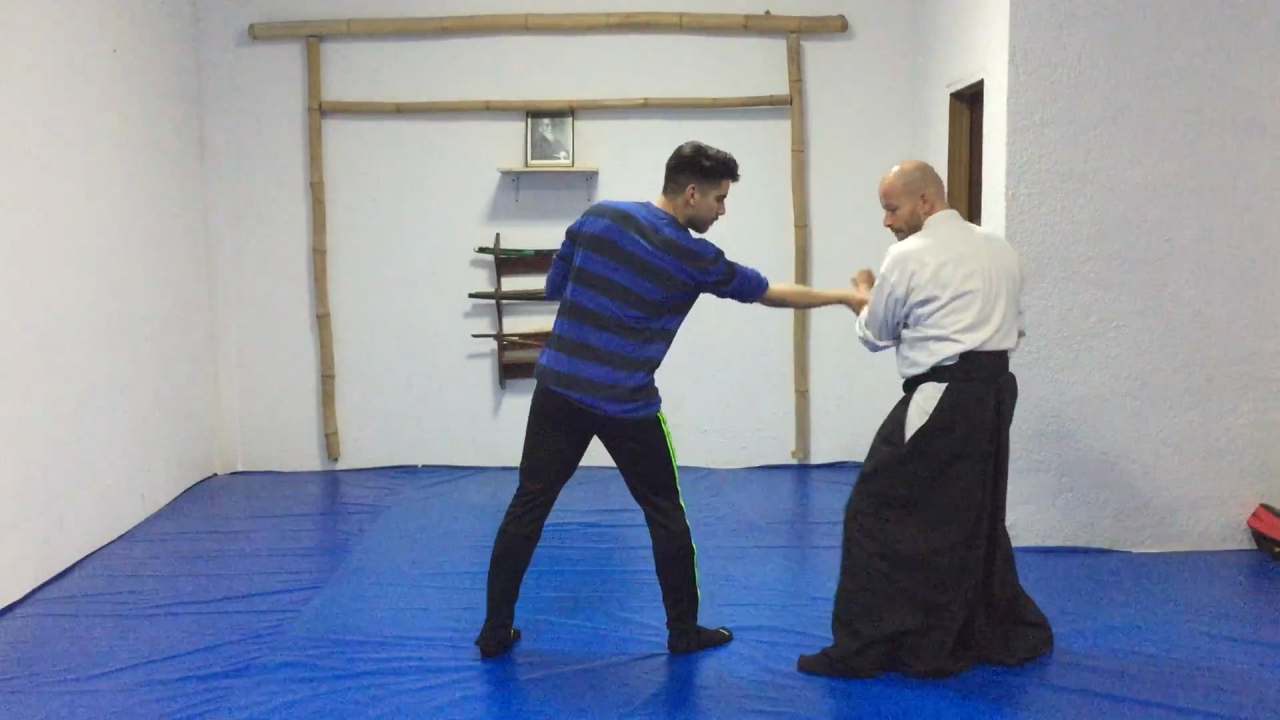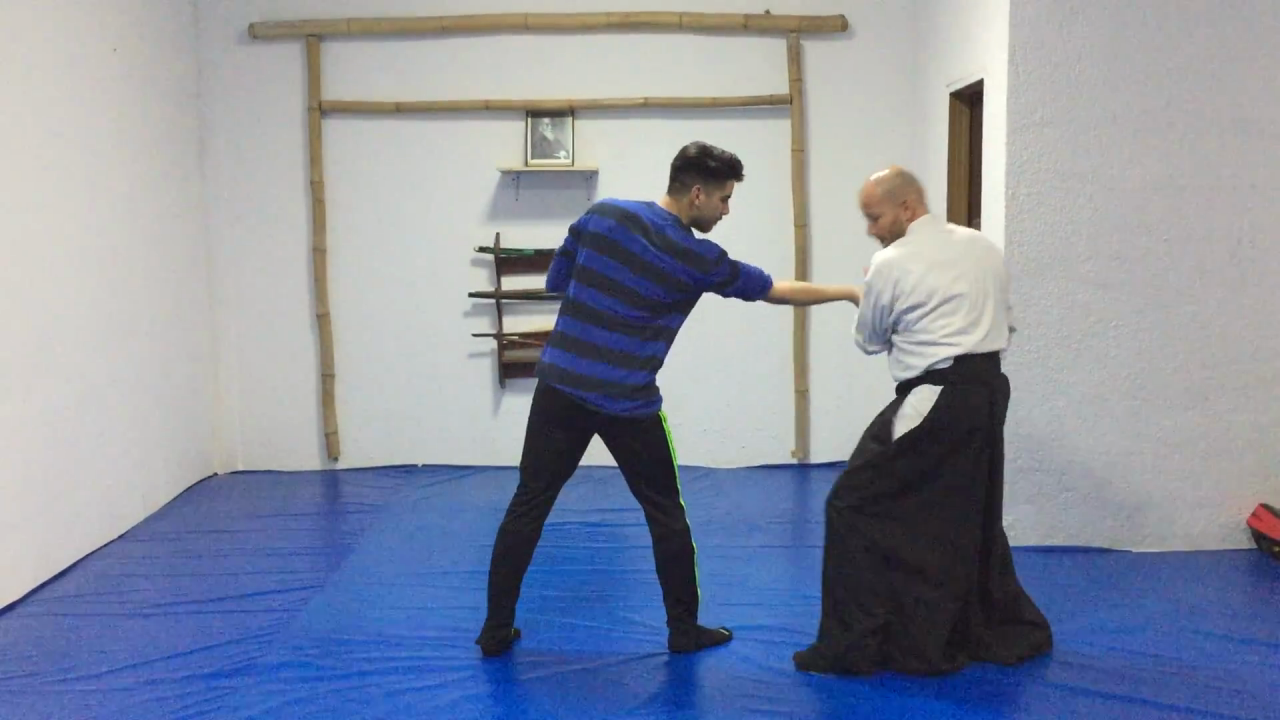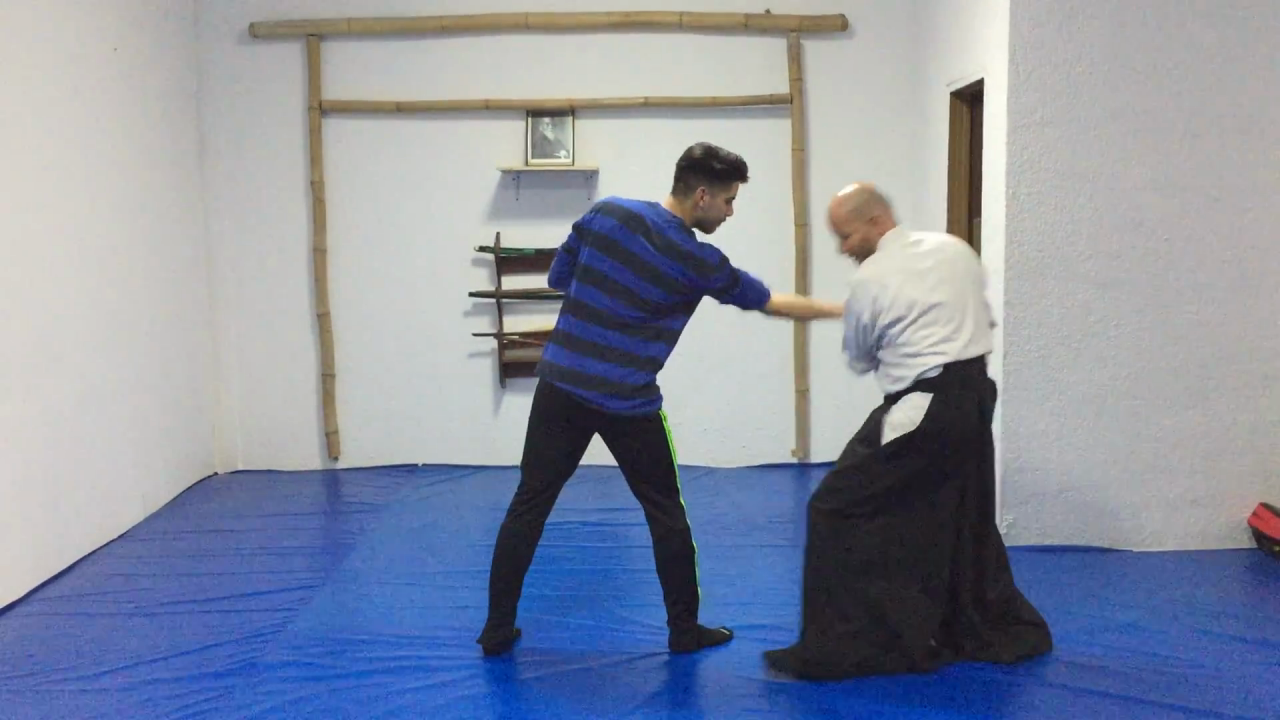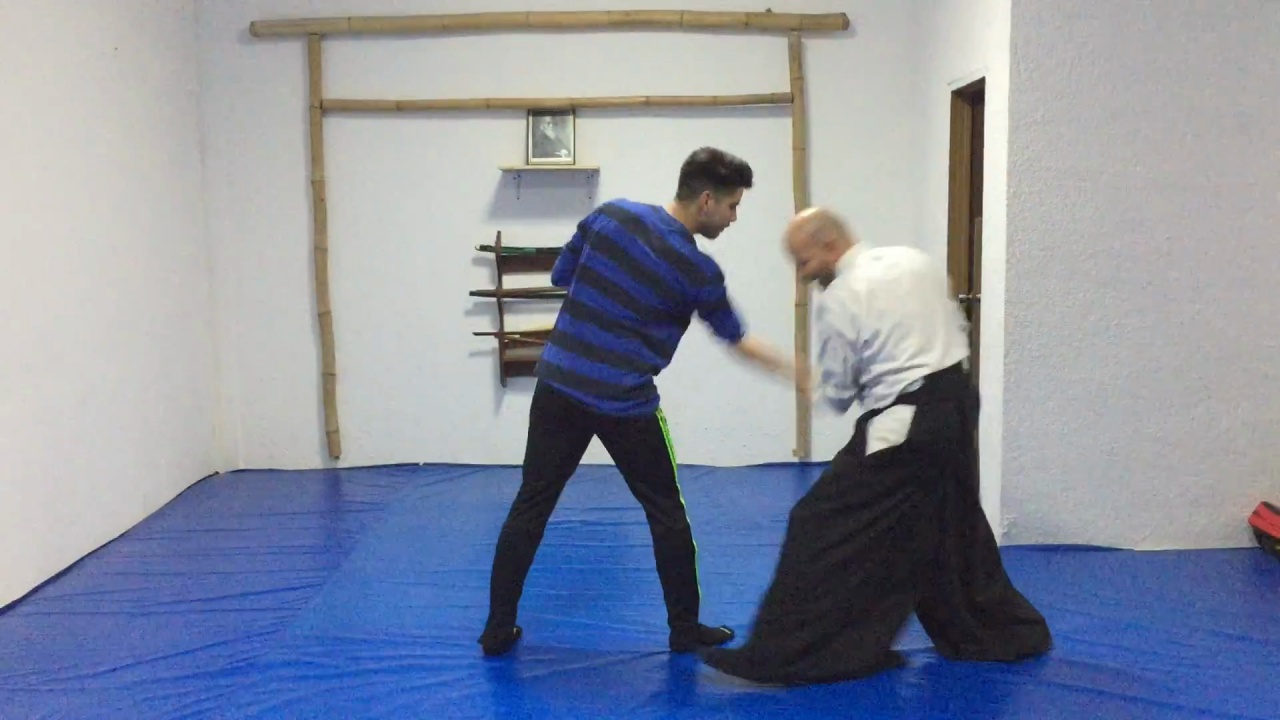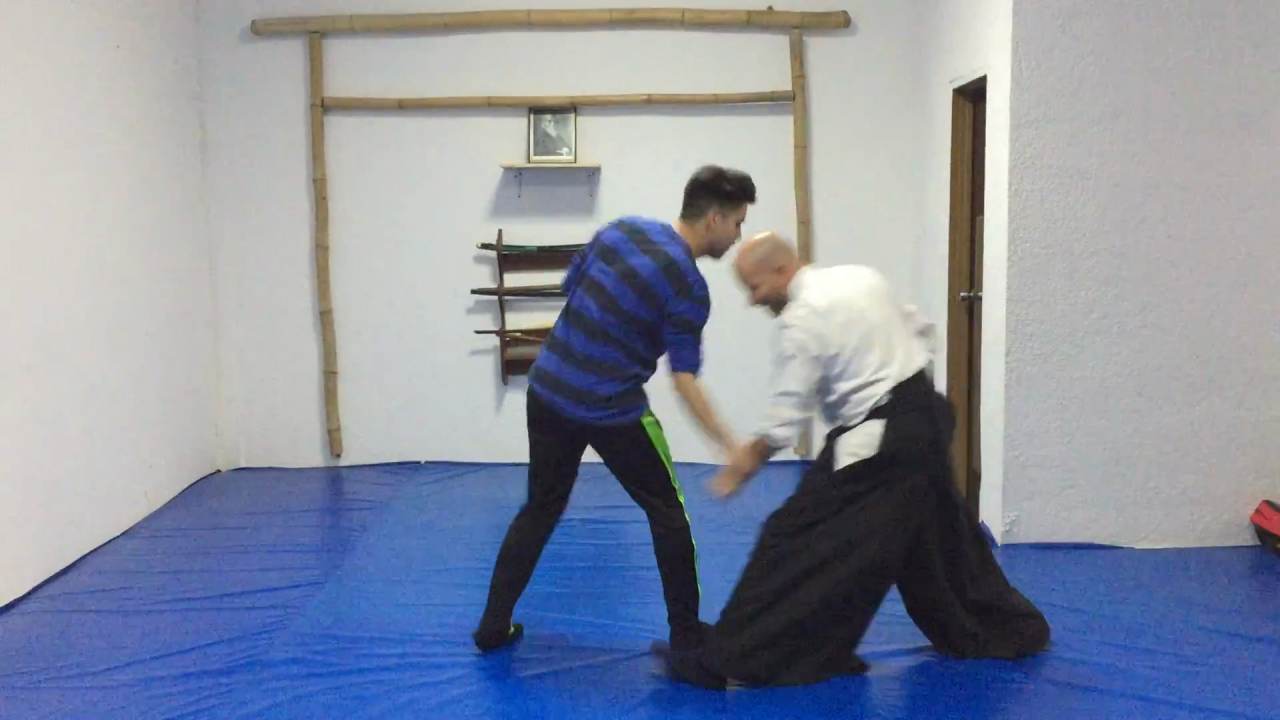
dt=0.1s
person 1, frame 1
left shoulder: (597, 217)
right shoulder: (695, 257)
left elbow: (554, 286)
right elbow: (766, 292)
right wrist: (844, 296)
left hip: (557, 387)
right hip: (626, 403)
left knee: (529, 505)
right knee: (665, 513)
left ankle: (495, 631)
right ankle: (684, 631)
person 1, frame 2
left shoulder: (601, 215)
right shoulder: (698, 258)
left elbow: (555, 280)
right elbow: (772, 289)
right wrist: (848, 292)
left hip: (558, 385)
right hip: (627, 402)
left knee: (528, 505)
right knee: (665, 513)
left ankle: (496, 631)
right ankle: (684, 630)
person 1, frame 3
left shoulder: (605, 213)
right shoulder: (699, 261)
left elbow: (558, 277)
right elbow: (766, 302)
right wrist: (838, 310)
left hip: (560, 383)
right hip: (627, 401)
left knee: (529, 503)
right knee: (664, 512)
left ankle: (497, 629)
right ankle: (684, 629)
person 1, frame 4
left shoulder: (608, 215)
right shoulder: (697, 269)
left elbow: (561, 276)
right elbow: (737, 342)
right wrist: (798, 372)
left hip: (557, 383)
right hip: (625, 400)
left knee: (531, 505)
right knee: (666, 512)
left ankle: (498, 629)
right ankle: (685, 630)
person 1, frame 5
left shoulder: (622, 229)
right shoulder: (688, 286)
left elbow: (574, 285)
right elbow: (684, 380)
right wrist: (728, 443)
left hip: (548, 389)
right hip: (608, 408)
left knee: (542, 508)
right knee: (666, 509)
left ankle: (494, 625)
right ankle: (687, 628)
person 2, frame 1
left shoulder: (909, 256)
right shoulder: (1000, 248)
left elbow: (875, 335)
right elbow: (1013, 326)
left wrist: (865, 299)
left hip: (942, 400)
right hip: (994, 392)
left knee: (881, 513)
right knee: (976, 519)
left ankle: (865, 647)
right ankle: (1008, 634)
person 2, frame 2
left shoulder: (893, 262)
right shoulder: (986, 248)
left elbow: (870, 340)
right elbow: (1003, 319)
left wrist: (868, 301)
left hip: (934, 404)
right hip: (985, 395)
left knee: (858, 508)
right knee: (969, 518)
left ankle: (855, 645)
right ankle: (1007, 632)
person 2, frame 3
left shoulder: (871, 278)
right shoulder: (957, 252)
left elbow: (860, 359)
right elbow: (981, 322)
left wrist: (878, 330)
left hip: (923, 411)
right hip: (973, 398)
left knee: (839, 511)
right knee: (962, 522)
left ankle: (833, 648)
right ankle: (1002, 633)
person 2, frame 4
left shoulder: (841, 299)
right shoulder: (915, 261)
left elbow: (837, 392)
right elbow: (953, 325)
left hip: (909, 423)
right hip: (956, 408)
left knee: (826, 524)
right knee: (953, 530)
left ankle: (776, 652)
right ankle: (1001, 633)
person 2, frame 5
left shoulder: (800, 320)
right shoulder: (861, 279)
left elbow: (785, 421)
right elbow: (919, 332)
left wrist: (746, 462)
left hip: (879, 437)
right hip: (927, 416)
left knee: (797, 535)
right knee: (944, 533)
left ankle: (733, 656)
right ankle: (1009, 632)
